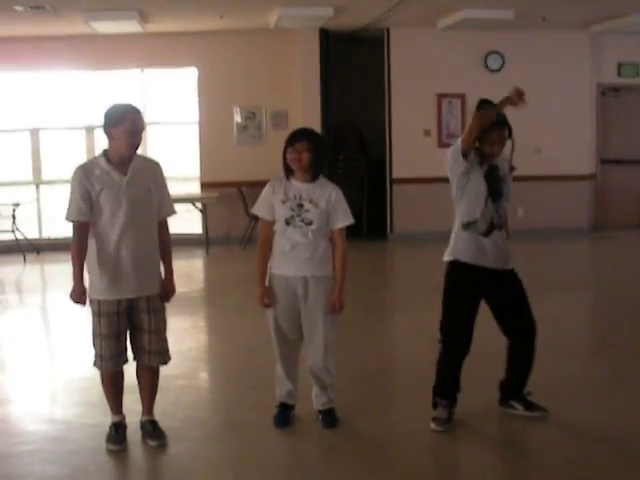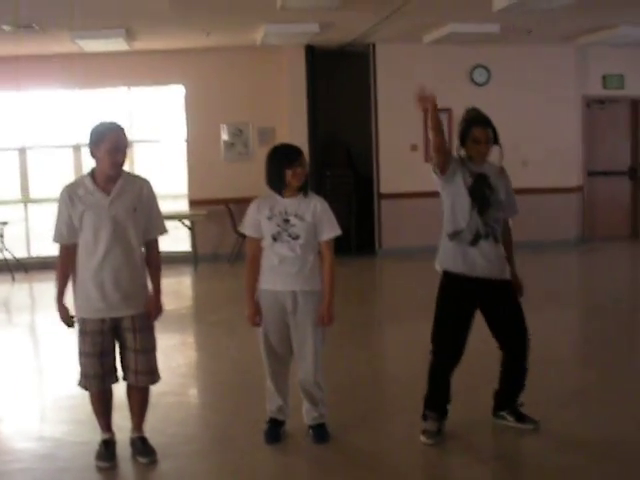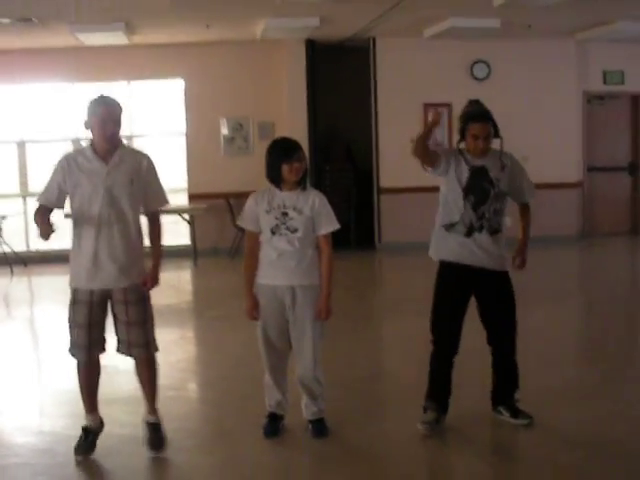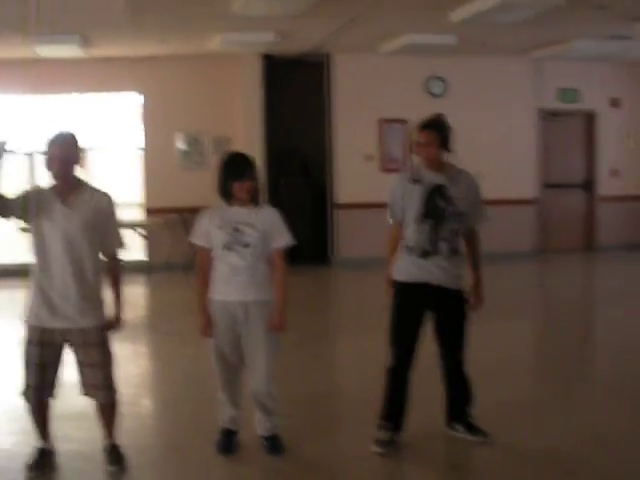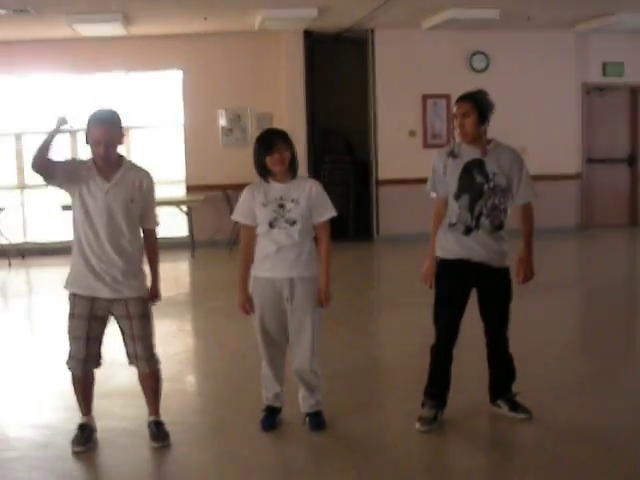
dt=0.4s
person 1, frame 1
left shoulder: (152, 170)
right shoulder: (86, 175)
left elbow: (161, 226)
right elbow: (80, 231)
left wrist: (168, 273)
right wrist: (78, 280)
left hip: (147, 282)
right hip: (107, 285)
left knee: (151, 355)
right knee: (109, 359)
left ankle: (148, 418)
right ankle: (117, 421)
person 1, frame 2
left shoulder: (141, 189)
right shoulder: (72, 195)
left elbow: (151, 246)
right elbow: (67, 251)
left wrist: (156, 293)
right wrist: (60, 299)
left hip: (134, 301)
right hip: (92, 304)
left knee: (140, 373)
right knee: (96, 378)
left ankle: (138, 435)
right ankle: (107, 438)
person 1, frame 3
left shoulder: (140, 163)
right shoulder: (70, 164)
left elbow: (153, 216)
right elbow: (45, 205)
left wrist: (156, 264)
right wrist: (43, 218)
left hip: (129, 274)
right hip: (86, 275)
left knee: (142, 348)
right knee: (85, 351)
left ankle: (152, 418)
right ankle: (92, 422)
person 1, frame 4
left shoulder: (100, 203)
right shoulder: (35, 201)
left elbow: (112, 258)
left wrist: (118, 308)
left hip: (87, 315)
right hip: (43, 314)
left knee: (103, 387)
right knee: (35, 389)
left ankle: (111, 443)
right ankle: (45, 447)
person 1, frame 5
left shoulder: (140, 179)
right shoulder: (74, 173)
left elbow: (149, 233)
right elbow: (38, 165)
left wrist: (156, 281)
right wrist: (57, 128)
left hip: (130, 286)
right hip: (86, 286)
left knee: (146, 358)
right knee: (80, 361)
left ankle: (155, 419)
right ankle: (86, 422)
person 2, frame 1
left shoulder: (502, 164)
right shoulder: (461, 155)
right elbow: (475, 125)
right wrist: (506, 102)
left hip: (500, 264)
right hip: (465, 261)
left knee: (524, 329)
right knee: (455, 338)
left ankle: (512, 394)
right ankle: (443, 402)
person 2, frame 2
left shoulder: (499, 175)
right shoulder: (450, 170)
left elbow: (504, 225)
right elbow: (438, 144)
left wrist: (513, 270)
right wrist: (431, 110)
left hip: (496, 276)
right hip: (458, 273)
left knee: (516, 343)
right knee: (446, 349)
left ankle: (505, 405)
right ankle: (434, 414)
person 2, frame 3
left shoulder: (507, 163)
right shoulder: (450, 161)
left elbow: (524, 202)
right elbow: (418, 150)
left wrist: (523, 242)
right wrist: (433, 123)
left hip: (493, 265)
right hip: (454, 264)
left knee: (504, 337)
right knee: (444, 339)
left ankle: (504, 400)
right ankle: (435, 406)
person 2, frame 4
left shoulder: (465, 182)
right shoulder: (407, 181)
left elbow: (471, 233)
right elbow: (397, 231)
left wrist: (477, 280)
right wrist: (392, 273)
left hip: (451, 283)
right hip: (410, 280)
left knee: (453, 354)
right knee: (402, 355)
left ankle: (458, 416)
right ankle: (389, 424)
person 2, frame 5
left shoulder: (508, 158)
right shoulder: (446, 158)
left elbow: (524, 207)
right elbow: (440, 208)
left wrist: (527, 254)
right wrist: (431, 255)
left hip: (493, 259)
right hip: (452, 258)
left knee: (497, 331)
right knee: (444, 332)
left ankle: (501, 394)
right ankle: (433, 401)
person 3, frame 1
left shoulder: (330, 193)
right shoulder: (274, 190)
left elbow: (339, 244)
right elbow: (264, 240)
left wrist: (338, 288)
right wrist: (261, 282)
left hip: (318, 279)
right hip: (282, 278)
left knee: (319, 348)
right knee: (285, 345)
left ankle: (325, 402)
right ankle: (286, 401)
person 3, frame 2
left shoulder: (316, 205)
right shoulder: (259, 207)
left elbow: (327, 256)
right elbow: (252, 257)
left wrist: (328, 300)
right wrist: (250, 300)
left hip: (307, 293)
right hip: (270, 294)
left knee: (309, 362)
right knee: (274, 360)
left ankle: (316, 417)
right ankle: (276, 416)
person 3, frame 3
left shoulder: (315, 200)
right shoulder: (258, 201)
left elbow: (325, 250)
right elbow: (251, 251)
left wrist: (325, 295)
right wrist: (249, 294)
left hip: (305, 288)
right hip: (269, 288)
left knee: (308, 357)
right knee: (273, 355)
left ankle: (315, 412)
right ankle: (275, 411)
person 3, frame 4
left shoulder: (268, 215)
right shoulder: (210, 218)
left elbow: (278, 265)
right elbow: (203, 267)
left wrist: (280, 308)
right wrist: (203, 310)
left hip: (258, 302)
right hip: (222, 303)
left knee: (262, 371)
right knee: (226, 370)
left ankle: (268, 428)
right ankle: (229, 426)
person 3, frame 5
left shoulder: (311, 189)
right shoulder: (253, 194)
left elbow: (323, 238)
right elbow: (247, 244)
left wrist: (324, 282)
right wrist: (242, 288)
left hip: (303, 279)
right hip: (266, 280)
left knee: (305, 349)
right knee: (271, 347)
left ankle: (312, 405)
right ankle: (272, 404)
